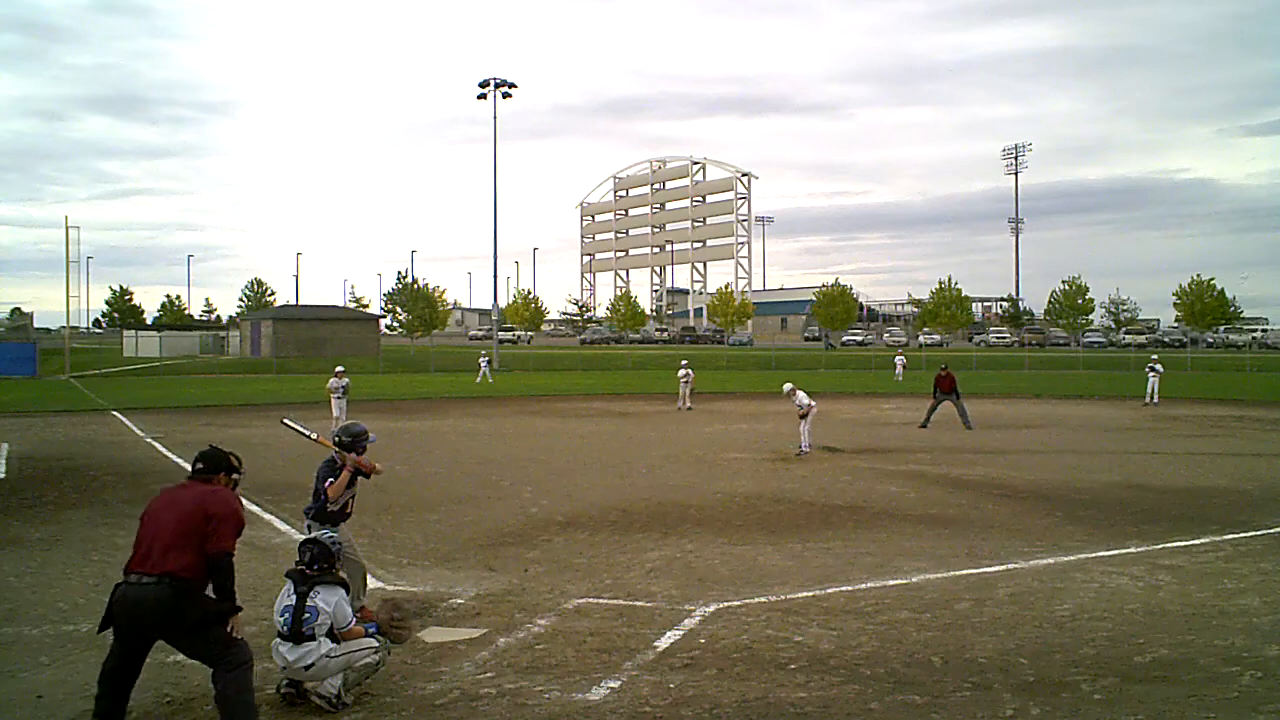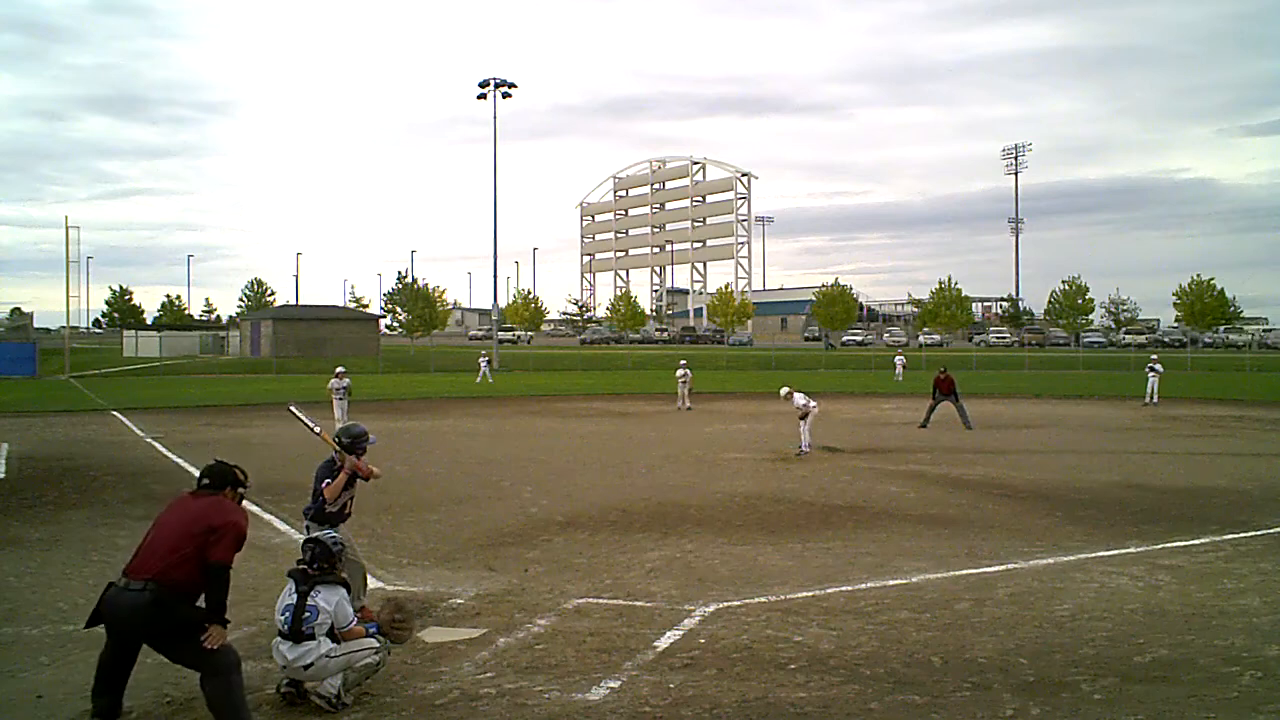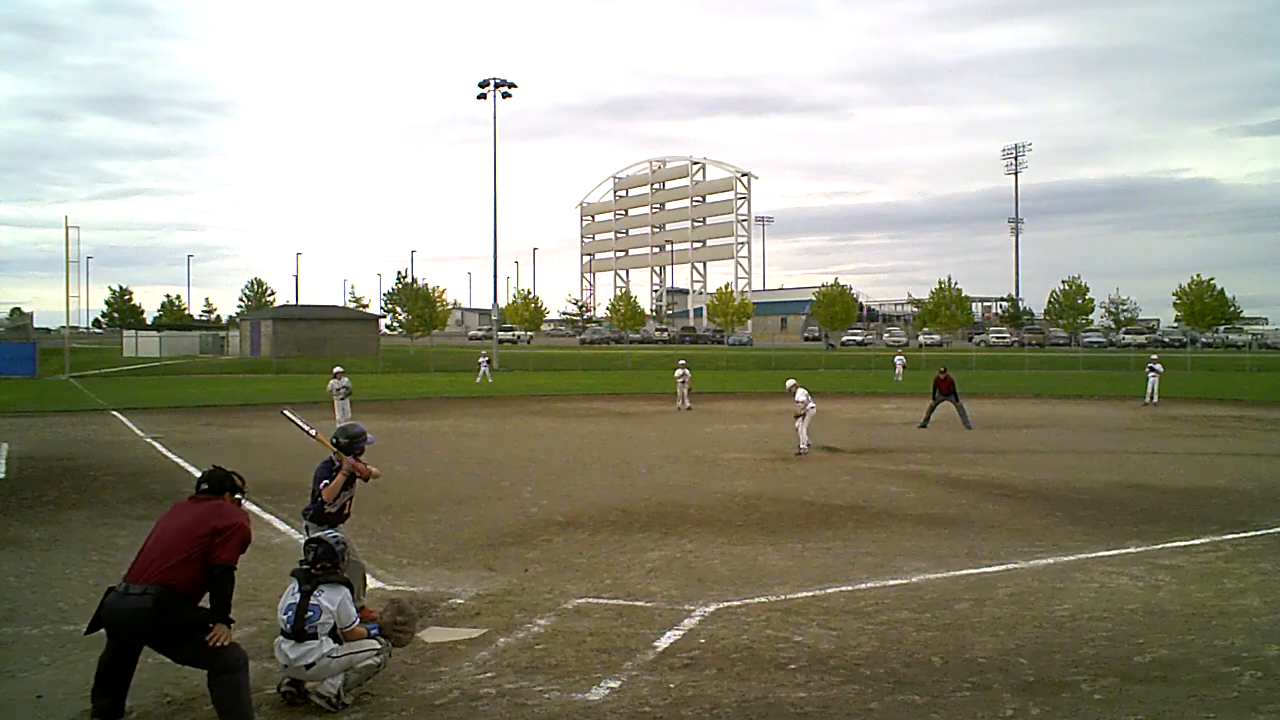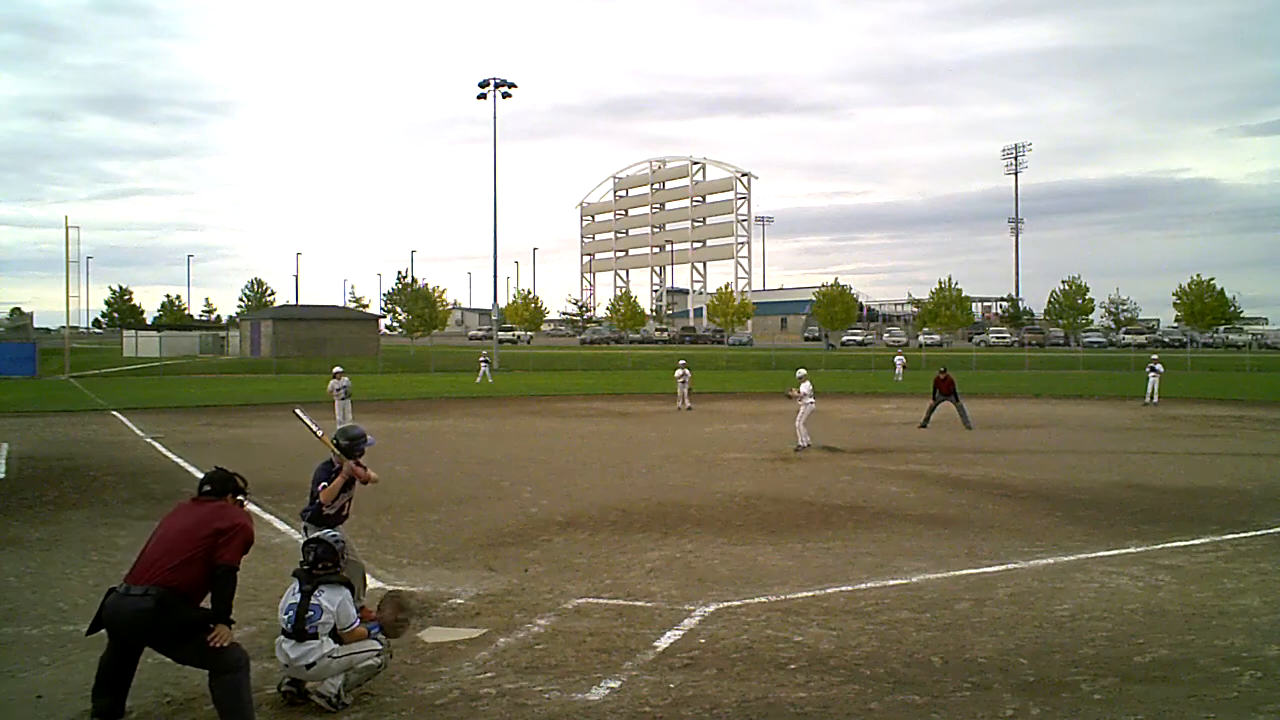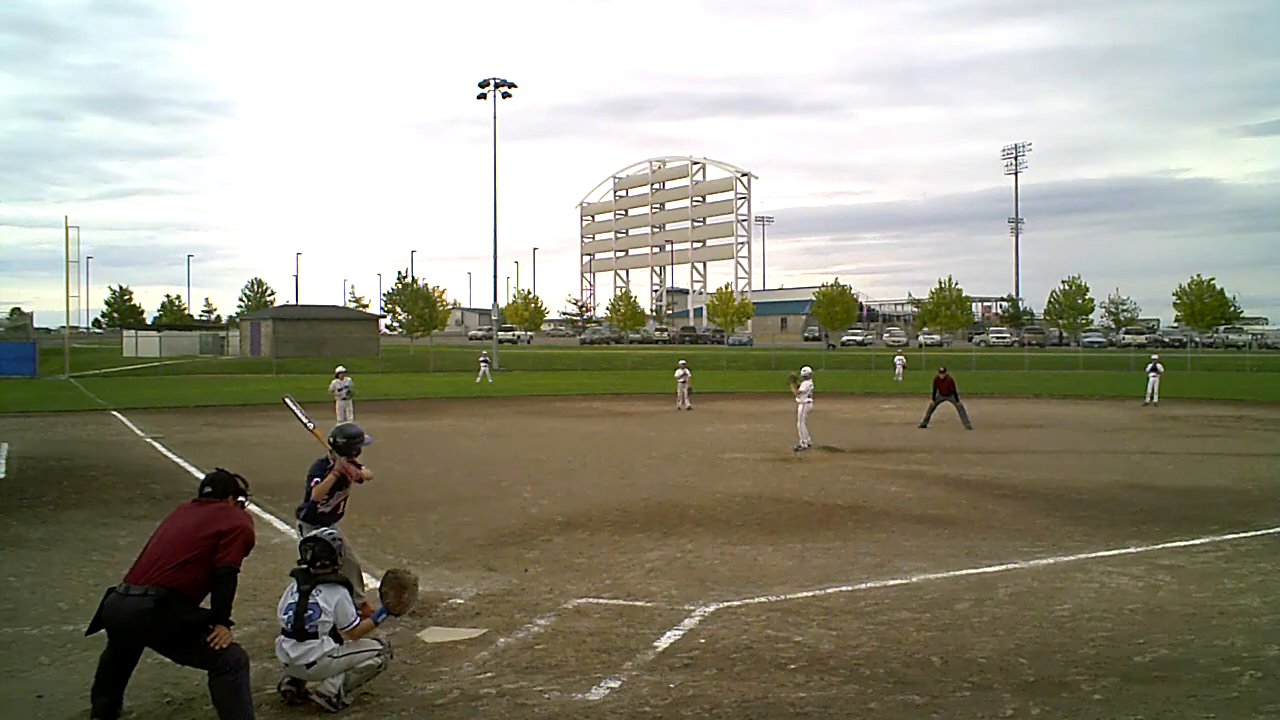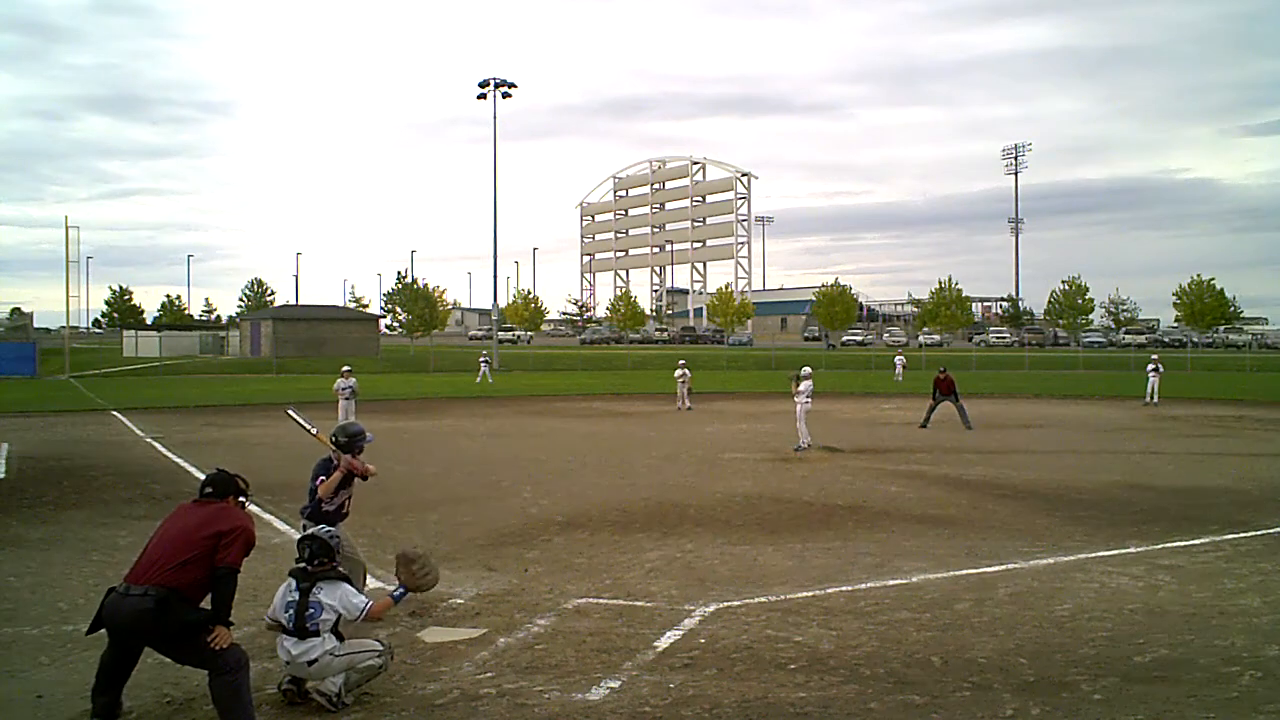
dt=0.3s
person 1, frame 1
left shoulder: (163, 496)
right shoulder: (225, 501)
right elbow: (219, 560)
right wrist: (229, 607)
left hip: (127, 597)
right hip: (171, 600)
left knee: (124, 655)
right knee: (234, 659)
person 1, frame 2
left shoulder: (179, 504)
right shoulder: (231, 513)
right elbow: (217, 571)
right wrist: (217, 621)
left hip: (116, 600)
right hip: (155, 607)
left knee: (118, 653)
right knee: (222, 664)
person 1, frame 3
left shoulder: (178, 509)
right shoulder: (234, 517)
right elbow: (222, 572)
right wrist: (221, 621)
left hip: (116, 605)
right hip: (155, 610)
left knee: (120, 649)
right knee: (230, 661)
person 1, frame 4
left shoulder: (180, 510)
right shoulder: (236, 519)
right elbow: (225, 573)
right wrist: (222, 621)
left hip: (117, 605)
right hip: (156, 611)
left knee: (121, 651)
right knee: (232, 661)
person 1, frame 5
left shoulder: (181, 511)
right shoulder: (237, 520)
right elbow: (225, 574)
right wrist: (221, 622)
left hip: (116, 605)
right hip: (155, 610)
left knee: (120, 650)
right knee: (230, 662)
person 1, frame 6
left shoulder: (182, 511)
right shoulder: (238, 521)
right elbow: (225, 575)
right wrist: (221, 622)
left hip: (116, 604)
right hip: (155, 610)
left knee: (120, 651)
right knee: (231, 662)
person 2, frame 1
left shoulder: (355, 462)
right shoulder: (328, 468)
left elbow: (379, 470)
right elbow: (333, 494)
left wrist: (370, 467)
right wrist: (349, 469)
left hip: (337, 526)
right hip: (318, 526)
left knee: (357, 565)
left ankle: (358, 605)
person 2, frame 2
left shoulder: (353, 463)
right shoulder: (326, 468)
left elbow: (378, 474)
right elbow: (329, 496)
left wrist: (368, 471)
right wrist: (347, 470)
left hip: (337, 526)
right hip: (318, 527)
left knee: (357, 566)
left ankle: (358, 606)
person 2, frame 3
left shoulder: (353, 463)
right shoulder: (325, 469)
left elbow: (376, 474)
right elbow: (327, 496)
left wrist: (366, 471)
right wrist: (344, 471)
left hip: (337, 526)
right hip: (317, 527)
left knee: (356, 566)
left ankle: (358, 605)
person 2, frame 4
left shoulder: (352, 465)
right shoulder: (324, 470)
left elbow: (375, 478)
right elbow: (325, 498)
left wrist: (365, 475)
right wrist: (344, 474)
left hip: (335, 527)
right hip: (316, 528)
left knee: (355, 565)
left ankle: (357, 606)
person 2, frame 5
left shoulder: (347, 465)
right shoulder: (319, 468)
left elbow: (369, 475)
right elbow: (316, 496)
left wrist: (358, 473)
right wrist: (335, 472)
left hip: (330, 525)
right hip: (311, 526)
left knee: (351, 563)
left ankle: (359, 604)
person 2, frame 6
left shoulder: (350, 462)
right shoulder: (323, 466)
left elbow: (373, 471)
right elbow: (323, 493)
left wrist: (363, 468)
right wrist: (341, 469)
left hip: (335, 526)
right hip: (315, 527)
left knee: (356, 565)
person 3, frame 1
left shoulder: (291, 584)
right shoulder: (334, 592)
right elbow: (348, 634)
right wrist: (372, 628)
left hip: (284, 662)
right hip: (313, 665)
right knee: (379, 647)
left ankle: (292, 683)
right ankle: (331, 689)
person 3, frame 2
left shoulder: (293, 584)
right shoulder: (335, 592)
right elbow: (348, 635)
right wrist: (373, 629)
left hip: (284, 662)
right hip: (313, 664)
right knee: (379, 647)
left ankle: (293, 683)
right ankle: (330, 690)
person 3, frame 3
left shoulder: (295, 584)
right shoulder: (338, 591)
left elbow: (284, 621)
right elbow: (351, 635)
right wrist: (376, 630)
left hip: (286, 662)
right hip: (314, 664)
right knee: (380, 649)
left ankle: (293, 681)
right ankle: (331, 689)
person 3, frame 4
left shoulder: (296, 585)
right shoulder: (339, 592)
left elbow: (288, 623)
right elbow: (350, 636)
right wrist: (377, 628)
left hip: (286, 661)
right hip: (315, 664)
right knee: (381, 649)
left ankle: (293, 682)
right ankle: (332, 690)
person 3, frame 5
left shoulder: (294, 585)
right shoulder: (336, 592)
left elbow: (288, 624)
right elbow: (355, 632)
right wrist: (384, 612)
left hip: (287, 661)
right hip: (316, 664)
right knee: (381, 650)
left ankle: (293, 682)
right ankle: (332, 690)
person 3, frame 6
left shoulder: (290, 584)
right shoulder: (337, 588)
left elbow: (271, 624)
right elbow: (373, 612)
right wrist: (403, 590)
left hip: (288, 660)
right hip: (318, 662)
right knee: (382, 652)
left ankle: (294, 680)
right ankle: (332, 689)
